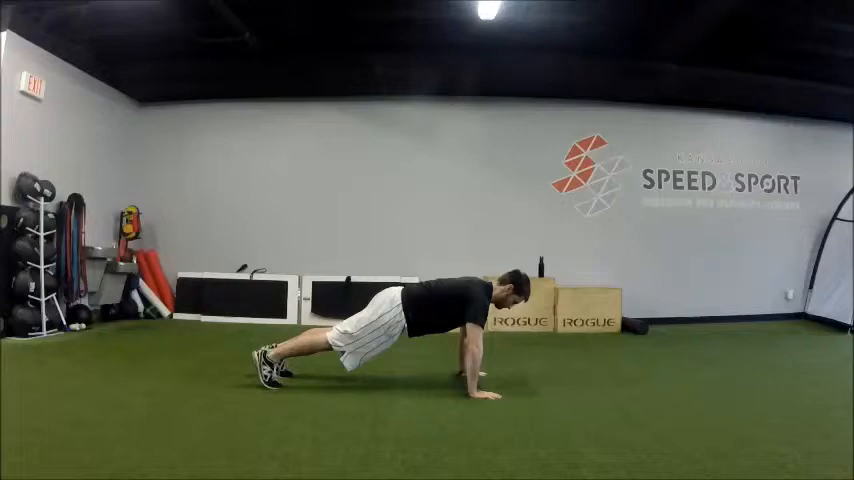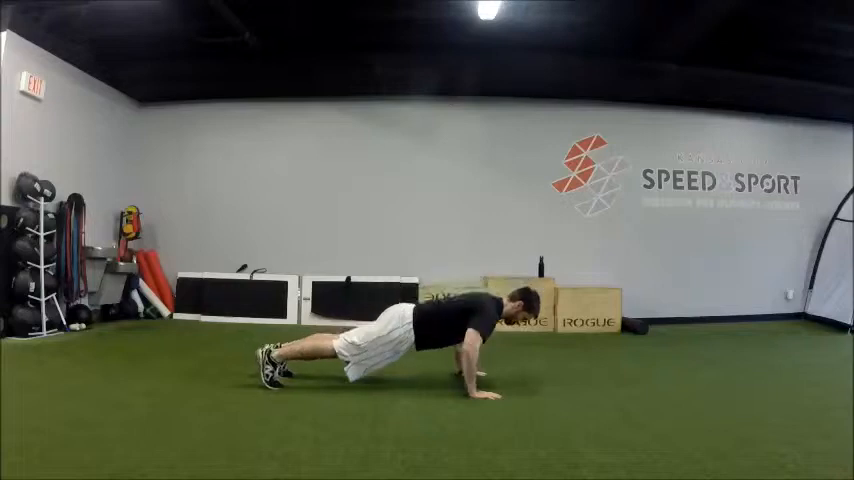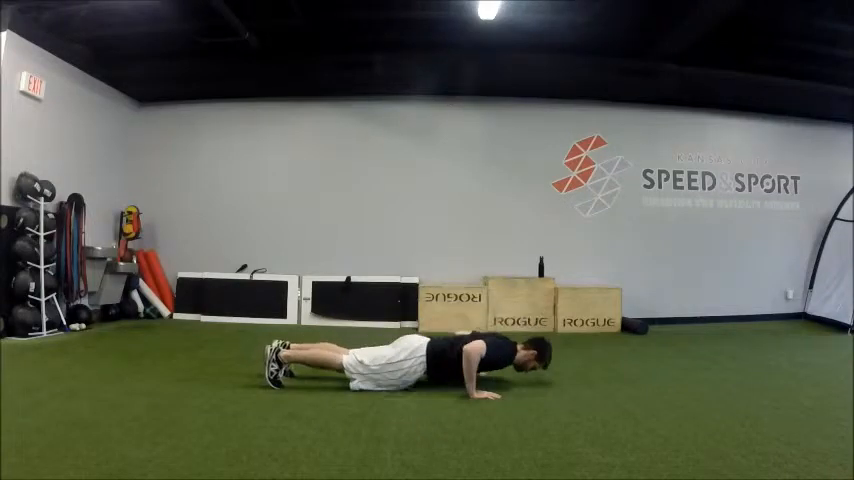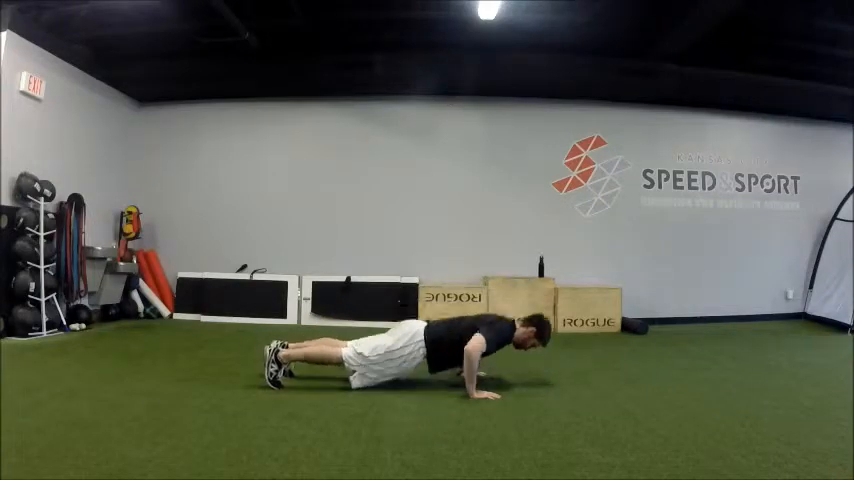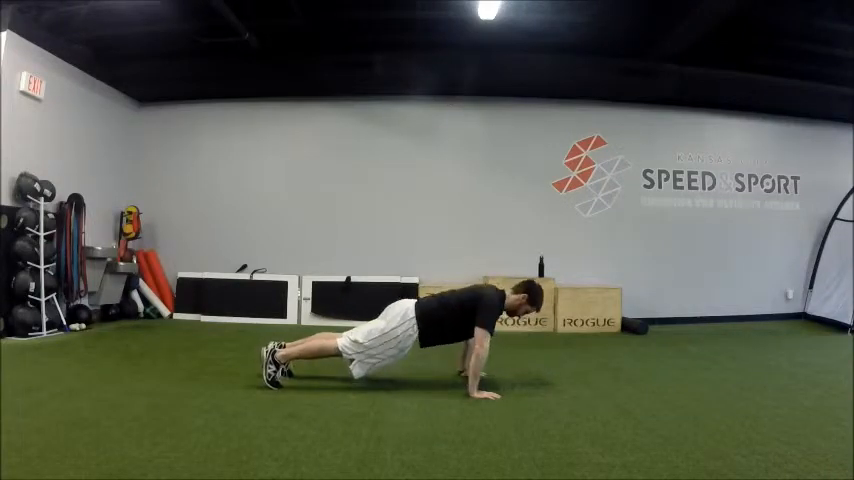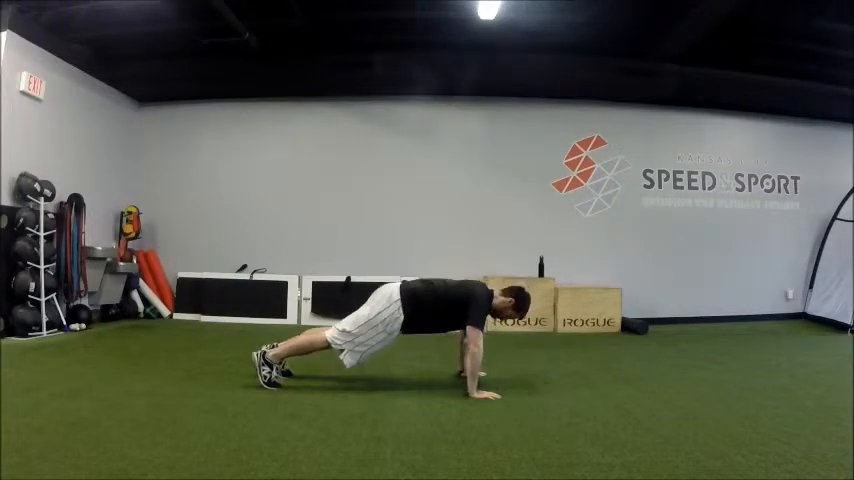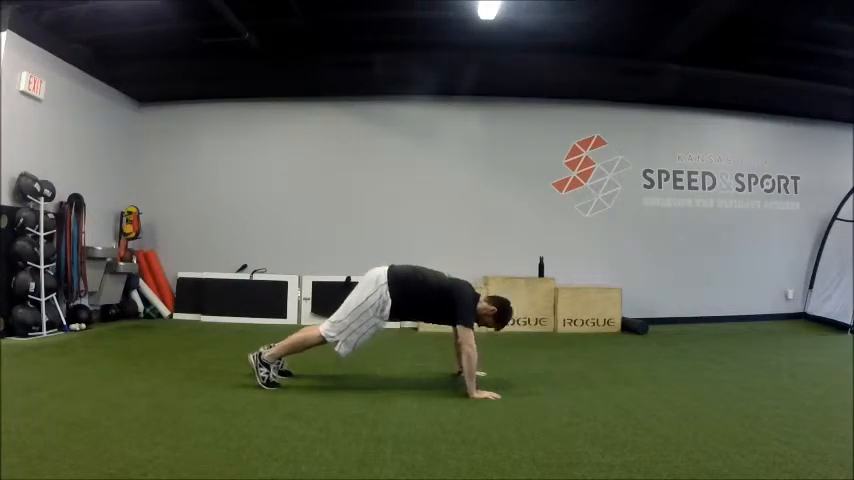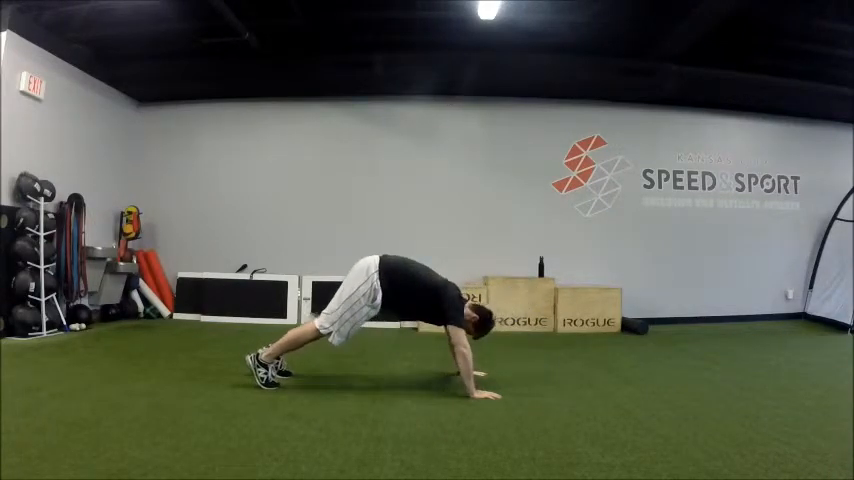
dt=0.4s
person 1, frame 1
left shoulder: (476, 291)
right shoulder: (480, 297)
left elbow: (465, 335)
right elbow: (475, 345)
left wrist: (463, 369)
right wrist: (474, 390)
left hip: (397, 305)
right hip: (397, 310)
left knee: (336, 336)
right knee: (335, 340)
left ankle: (275, 350)
right ankle: (271, 356)
person 1, frame 2
left shoulder: (487, 304)
right shoulder: (490, 311)
left elbow: (458, 325)
right elbow: (470, 348)
left wrist: (463, 368)
right wrist: (472, 390)
left hip: (406, 319)
right hip: (405, 327)
left knee: (340, 344)
right knee: (340, 349)
left ankle: (278, 349)
right ankle: (275, 355)
person 1, frame 3
left shoulder: (500, 344)
right shoulder: (505, 350)
left elbow: (461, 334)
right elbow: (470, 350)
left wrist: (468, 373)
right wrist: (473, 391)
left hip: (418, 347)
right hip: (417, 360)
left knee: (347, 355)
right knee: (346, 363)
left ankle: (286, 348)
right ankle: (282, 355)
person 1, frame 4
left shoulder: (498, 323)
right shoulder: (502, 329)
right elbow: (471, 350)
left wrist: (467, 370)
right wrist: (472, 389)
left hip: (416, 333)
right hip: (416, 344)
left knee: (347, 348)
right knee: (346, 357)
left ankle: (285, 348)
right ankle: (282, 358)
person 1, frame 5
left shoulder: (488, 296)
right shoulder: (492, 301)
left elbow: (470, 336)
right elbow: (481, 346)
left wrist: (465, 368)
right wrist: (474, 390)
left hip: (409, 314)
right hip: (409, 323)
left knee: (345, 341)
right knee: (345, 347)
left ankle: (282, 348)
right ankle: (279, 356)
person 1, frame 6
left shoulder: (476, 296)
right shoulder: (481, 298)
left elbow: (465, 337)
right elbow: (475, 346)
left wrist: (464, 369)
right wrist: (473, 390)
left hip: (396, 300)
right hip: (395, 306)
left knee: (337, 334)
right knee: (336, 338)
left ankle: (276, 350)
right ankle: (270, 357)
person 1, frame 7
left shoulder: (461, 298)
right shoulder: (466, 299)
left elbow: (459, 339)
right elbow: (468, 345)
left wrist: (463, 369)
right wrist: (473, 390)
left hip: (385, 286)
right hip: (383, 290)
left knee: (331, 329)
right knee: (330, 333)
left ankle: (273, 352)
right ankle: (266, 358)
person 1, frame 8
left shoulder: (449, 301)
right shoulder: (452, 301)
left elbow: (455, 345)
right elbow: (461, 346)
left wrist: (465, 370)
right wrist: (472, 391)
left hip: (376, 276)
right hip: (373, 278)
left knee: (325, 325)
right knee: (326, 326)
left ankle: (272, 354)
right ankle: (264, 358)
